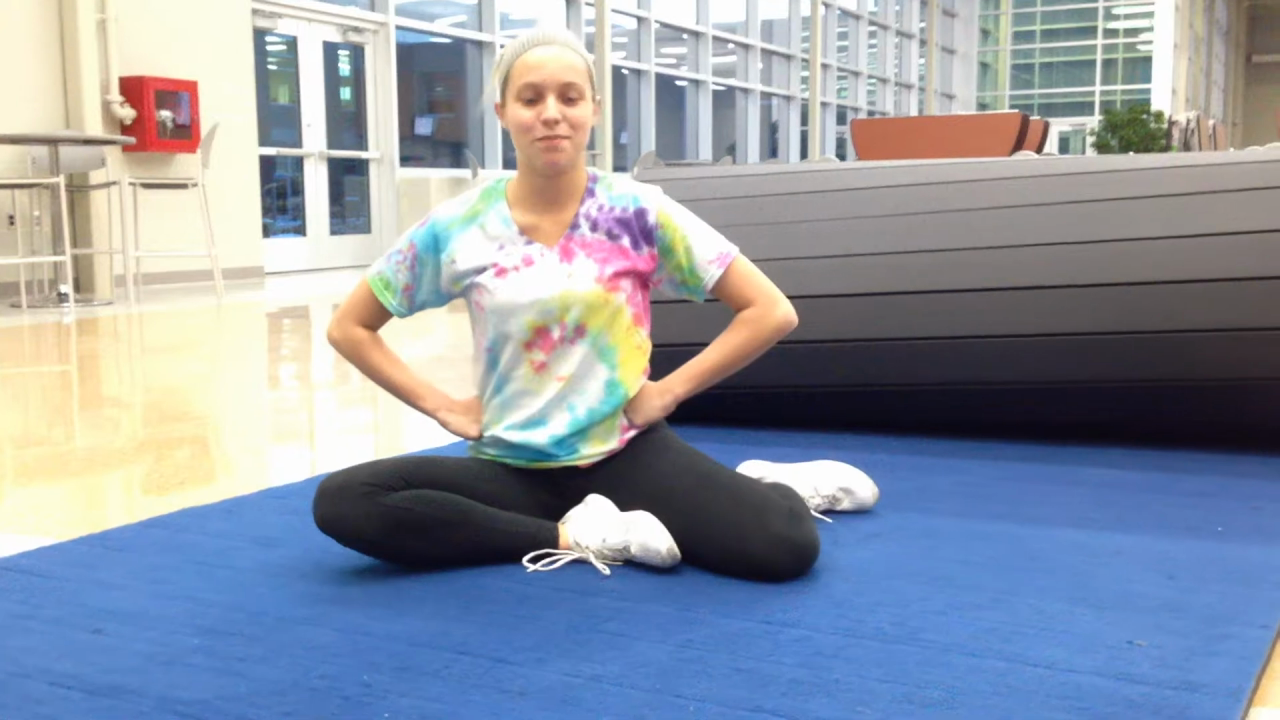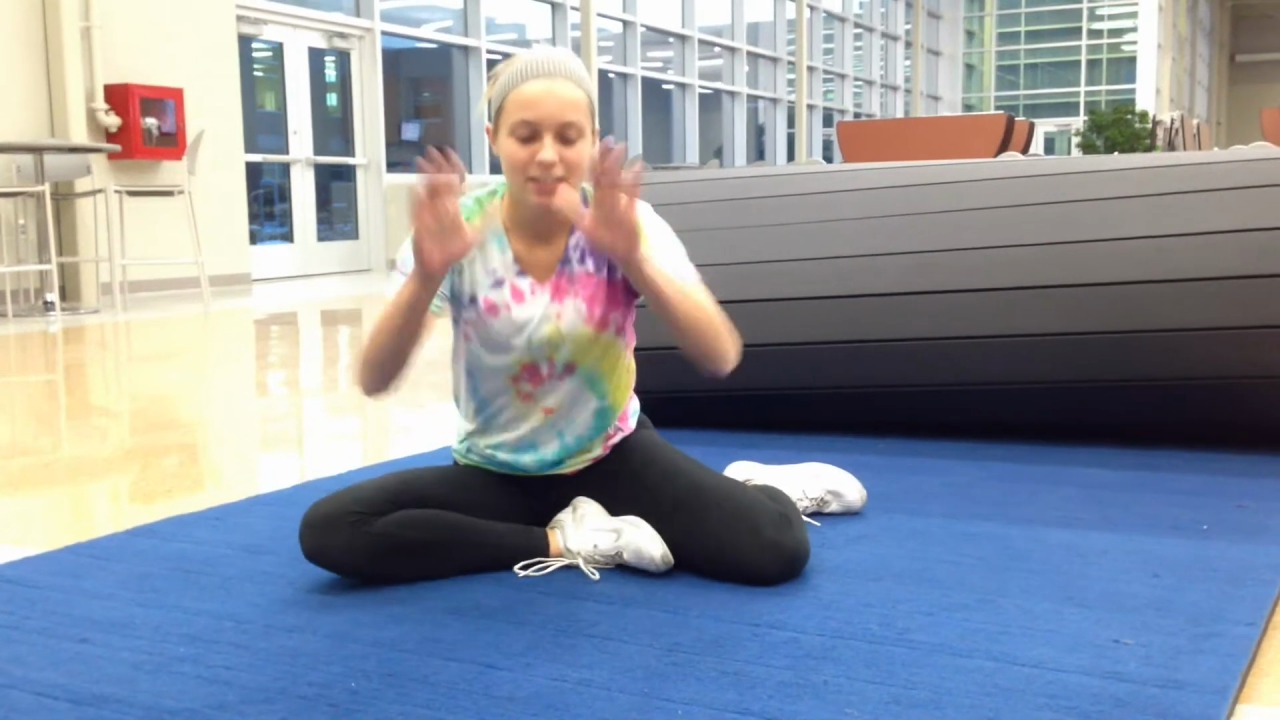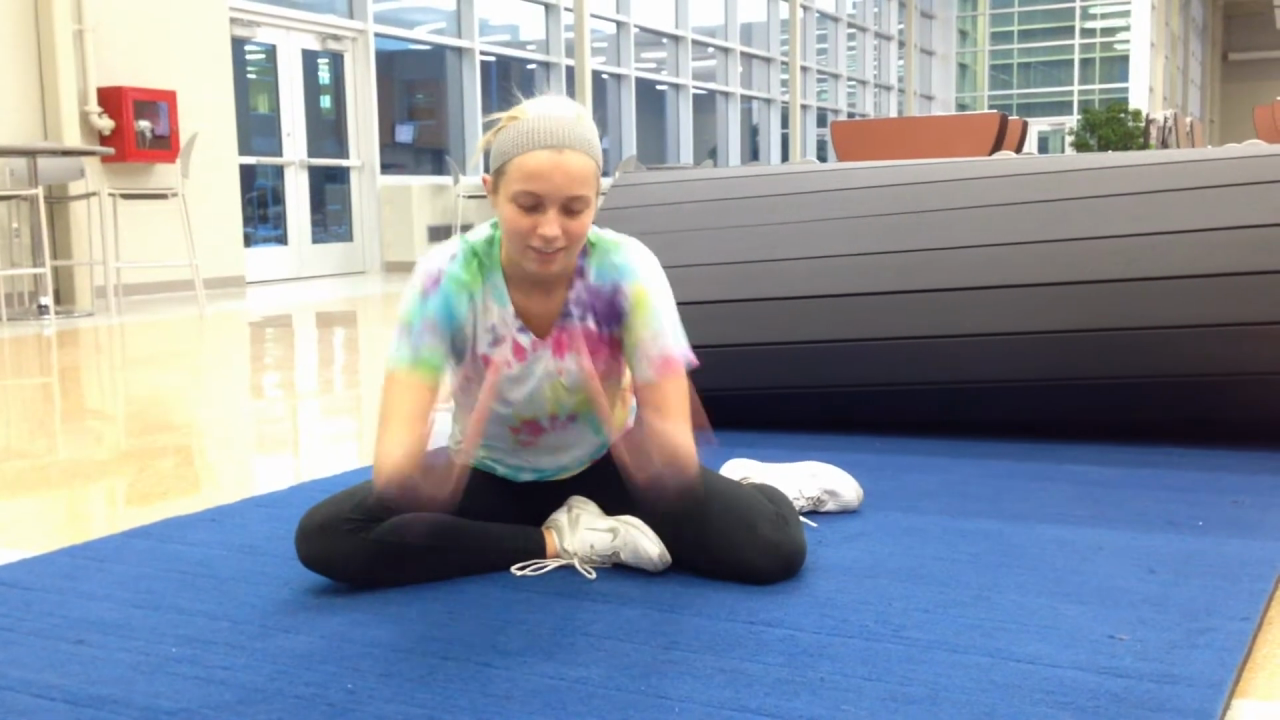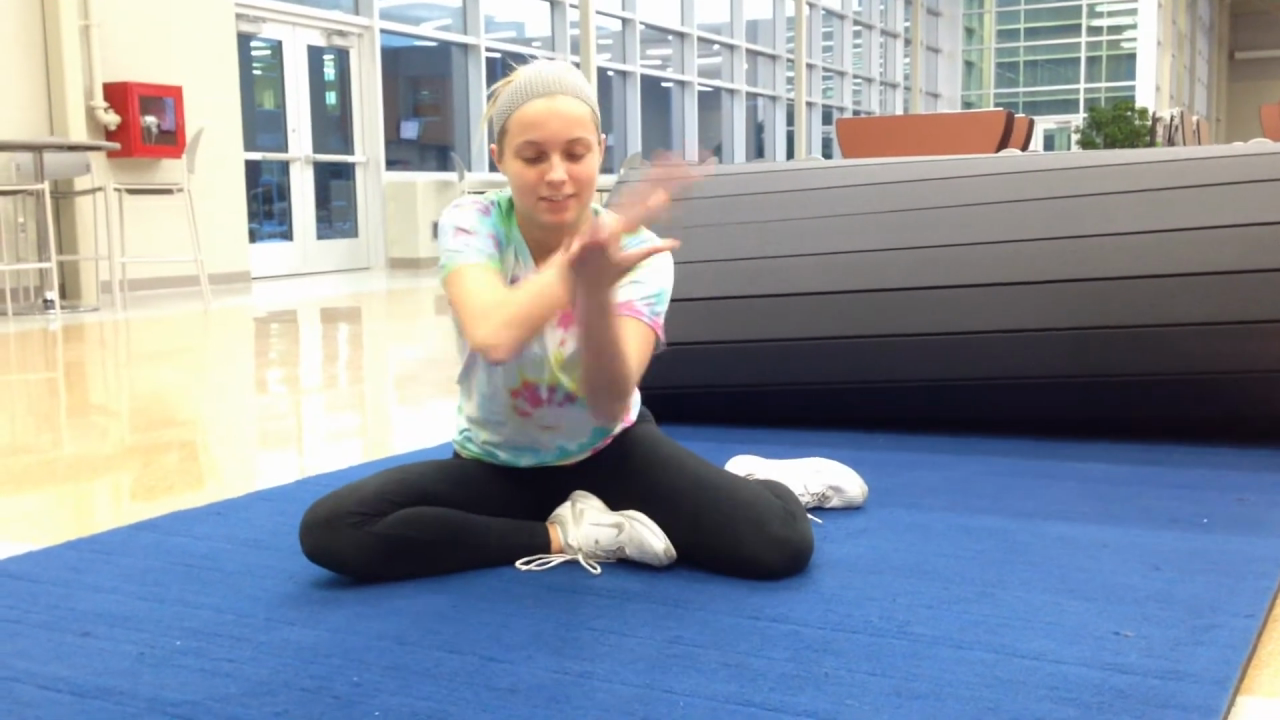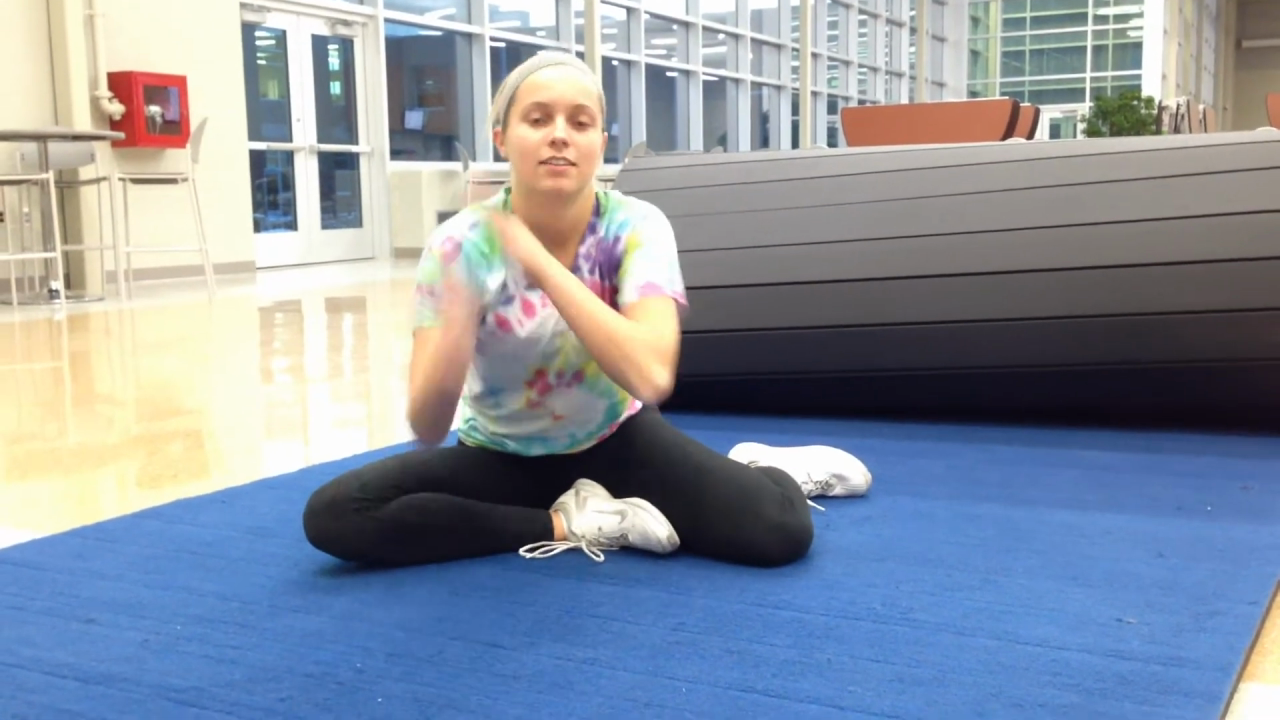
dt=1s
person 1, frame 1
left shoulder: (639, 214)
right shoulder: (455, 228)
left elbow: (771, 311)
right elbow: (349, 328)
left wrist: (667, 391)
right wrist: (442, 405)
left hip: (624, 453)
right hip: (508, 467)
left knee: (787, 545)
right knee: (340, 503)
right ankle: (572, 538)
person 1, frame 2
left shoulder: (626, 224)
right shoulder: (455, 230)
left elbow: (720, 357)
right elbow: (373, 380)
left wrist: (632, 260)
right wrist: (426, 276)
left hip: (611, 457)
right hip: (491, 475)
left knee: (777, 546)
right knee: (327, 533)
left ankle: (755, 485)
right ankle: (567, 543)
person 1, frame 3
left shoulder: (630, 272)
right shoulder: (447, 279)
left elbow: (675, 445)
right elbow: (394, 459)
left wrist: (657, 456)
right wrist: (435, 470)
left hip: (605, 465)
right hip: (490, 478)
left knee: (774, 546)
right knee: (325, 538)
right ankle: (565, 541)
person 1, frame 4
left shoulder: (636, 248)
right shoulder: (471, 224)
left elbow: (608, 403)
right elbow: (496, 338)
left wrist: (595, 278)
right wrist: (582, 255)
left hip: (611, 453)
right hip: (495, 465)
left knee: (780, 541)
right knee: (330, 531)
right ankle: (569, 536)
person 1, frame 5
left shoulder: (636, 229)
right shoulder: (461, 245)
left elbow: (651, 376)
right elbow: (428, 426)
left wrist: (545, 268)
right wrist: (446, 361)
left hip: (615, 440)
right hip: (497, 455)
left knee: (780, 528)
right knee: (332, 517)
right ankle: (572, 524)
